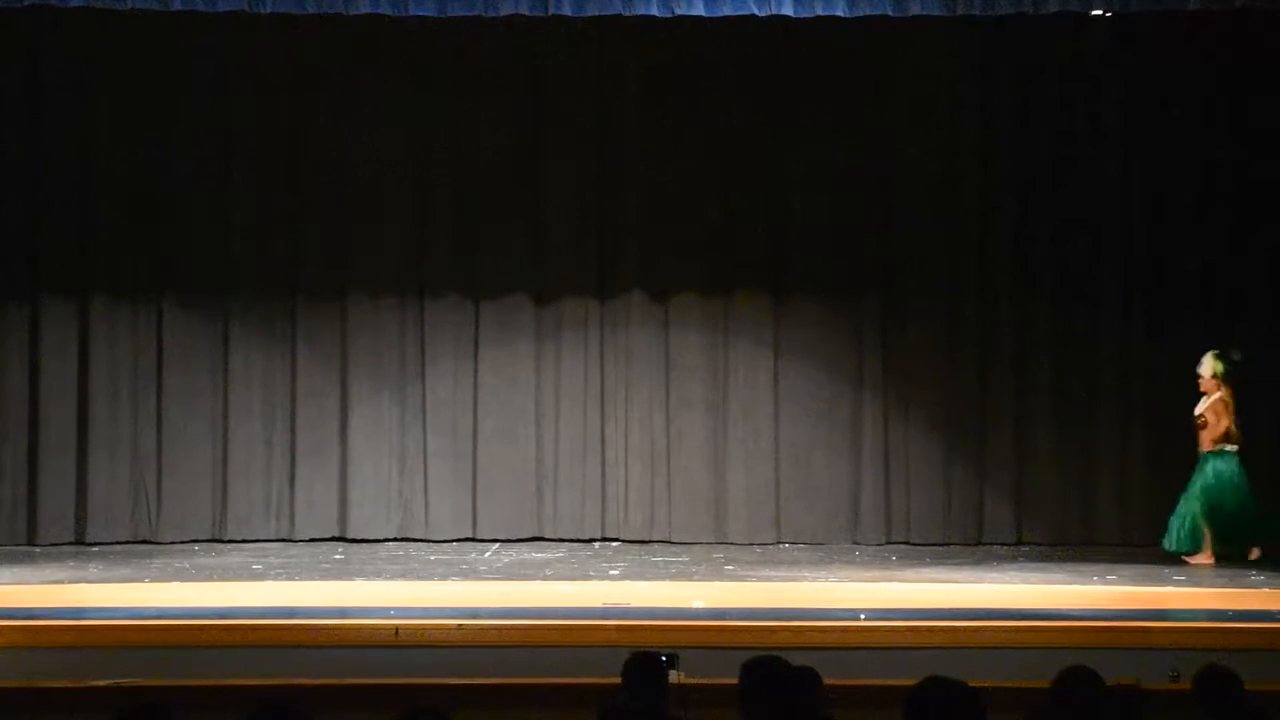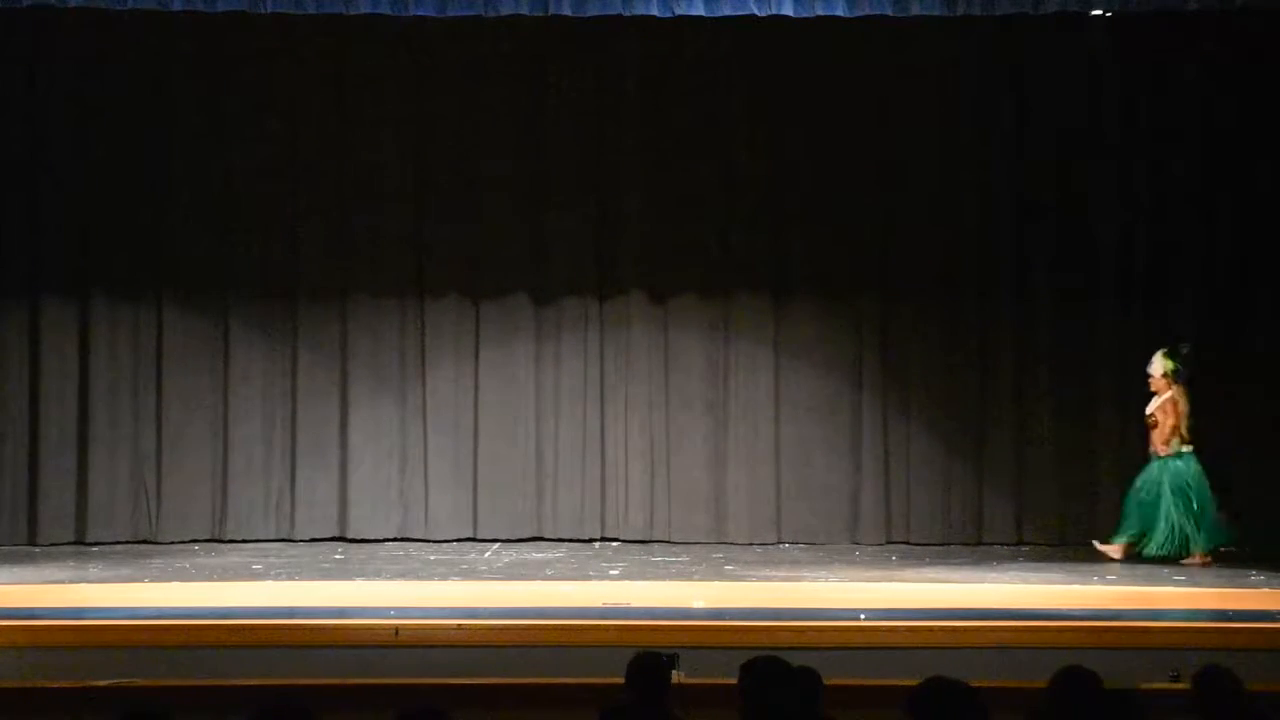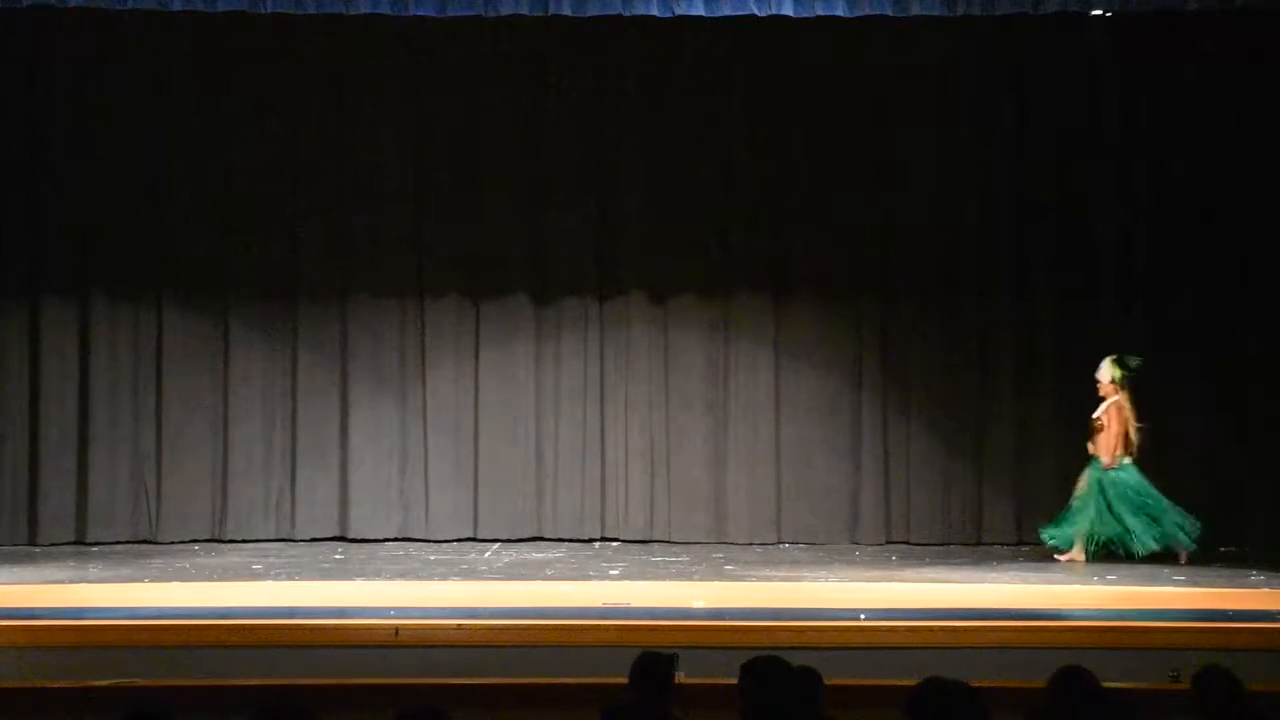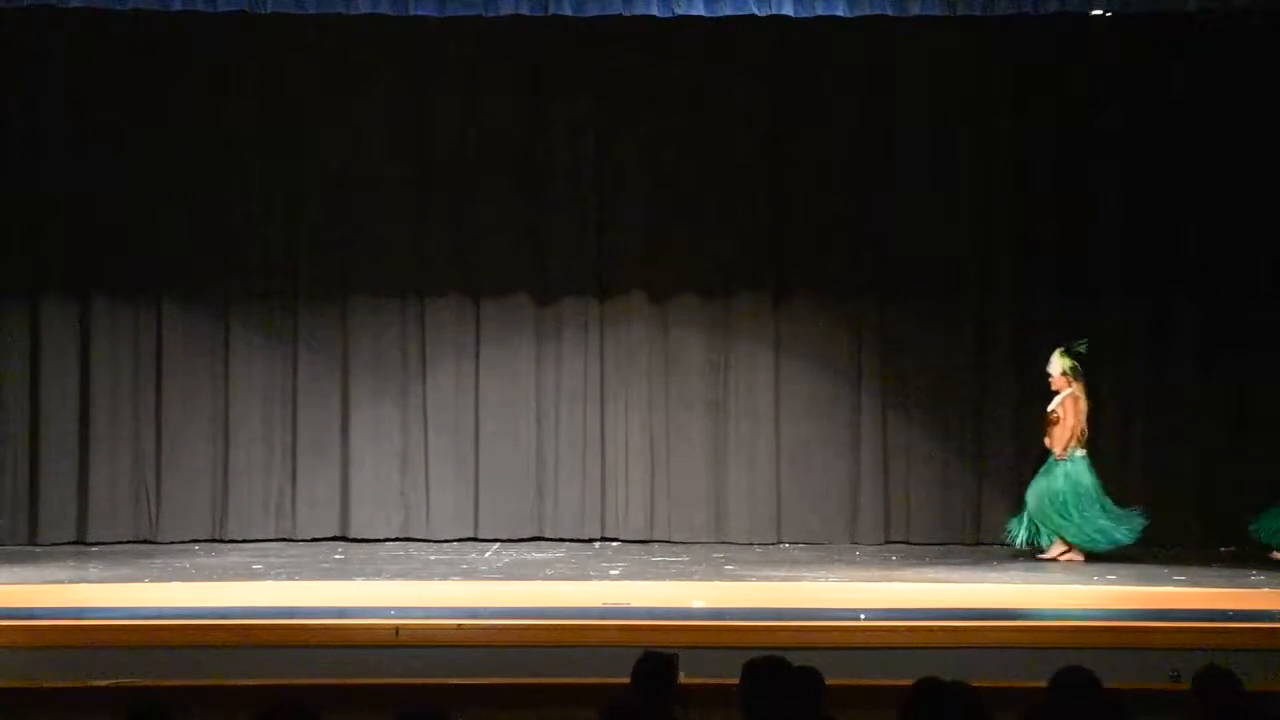
dt=0.2s
person 1, frame 1
left shoulder: (1219, 401)
right shoulder: (1208, 401)
left elbow: (1224, 422)
left wrist: (1210, 442)
left hip: (1219, 460)
right hip: (1212, 459)
left knee: (1200, 503)
right knee: (1215, 509)
left ankle: (1206, 552)
right ankle: (1251, 545)
person 1, frame 2
left shoulder: (1170, 400)
right shoulder: (1160, 399)
left elbow: (1171, 421)
left wrist: (1162, 444)
right wrist: (1158, 445)
left hip: (1174, 461)
right hip: (1163, 460)
left knee: (1179, 508)
right knee: (1142, 501)
left ankle: (1200, 552)
right ankle: (1120, 546)
person 1, frame 3
left shoulder: (1115, 406)
right shoulder: (1108, 406)
left elbow: (1117, 429)
left wrist: (1109, 457)
right wrist: (1094, 445)
left hip: (1113, 468)
right hip: (1100, 465)
left knee: (1131, 511)
right knee: (1086, 504)
left ankle: (1178, 544)
right ankle: (1077, 551)
person 1, frame 4
left shoulder: (1070, 398)
right shoulder: (1063, 398)
left elbow: (1071, 422)
left wrist: (1060, 448)
right wrist: (1051, 439)
left hip: (1067, 459)
right hip: (1061, 459)
left knee: (1043, 498)
right knee: (1047, 501)
left ankle: (1060, 544)
right ankle: (1071, 548)
